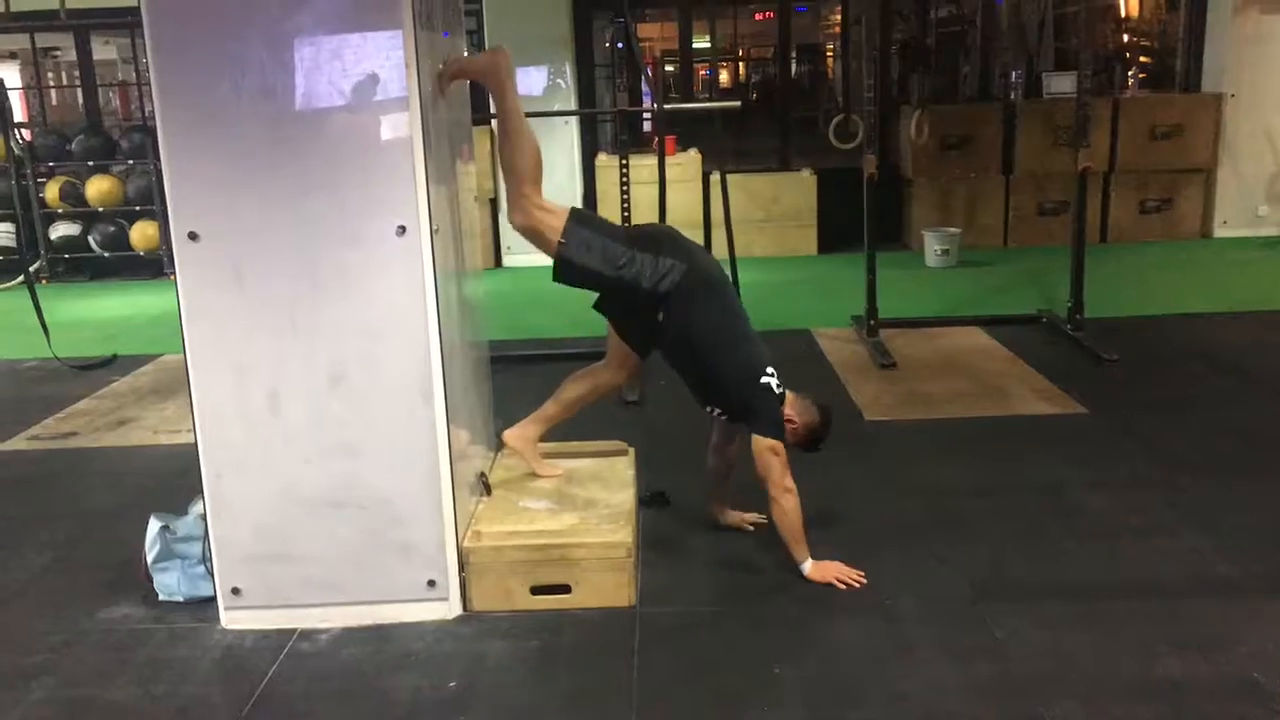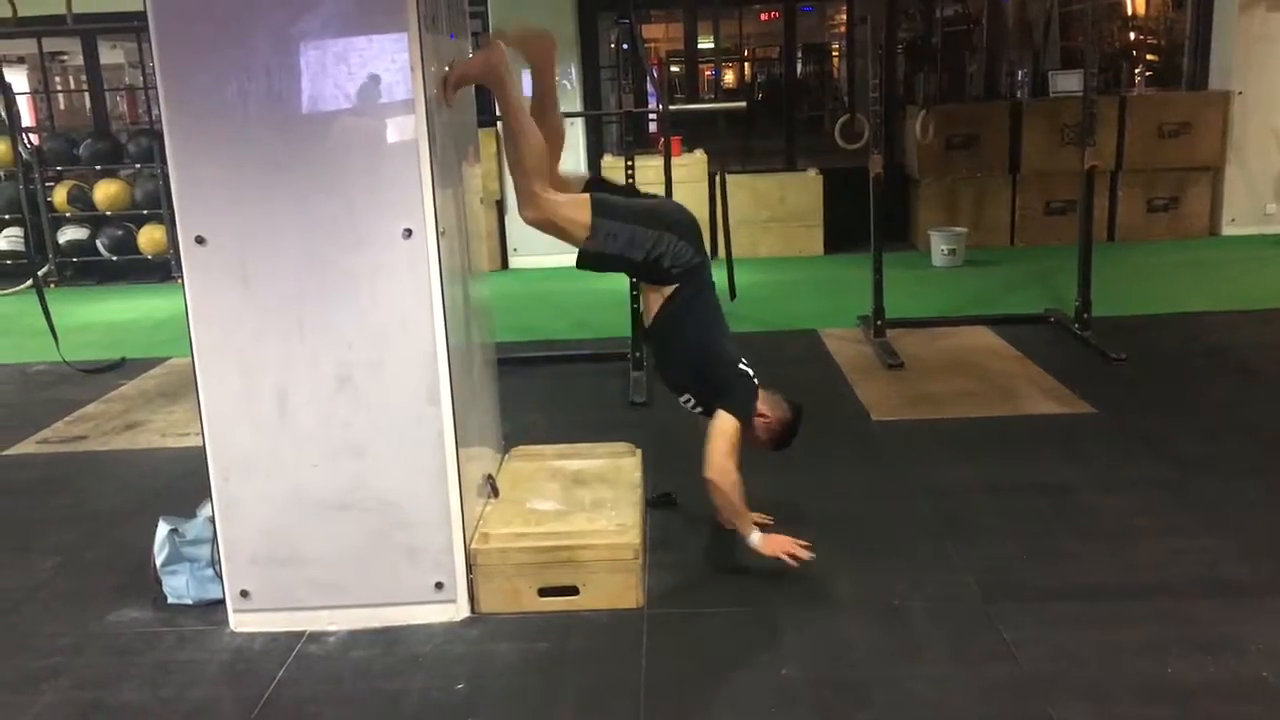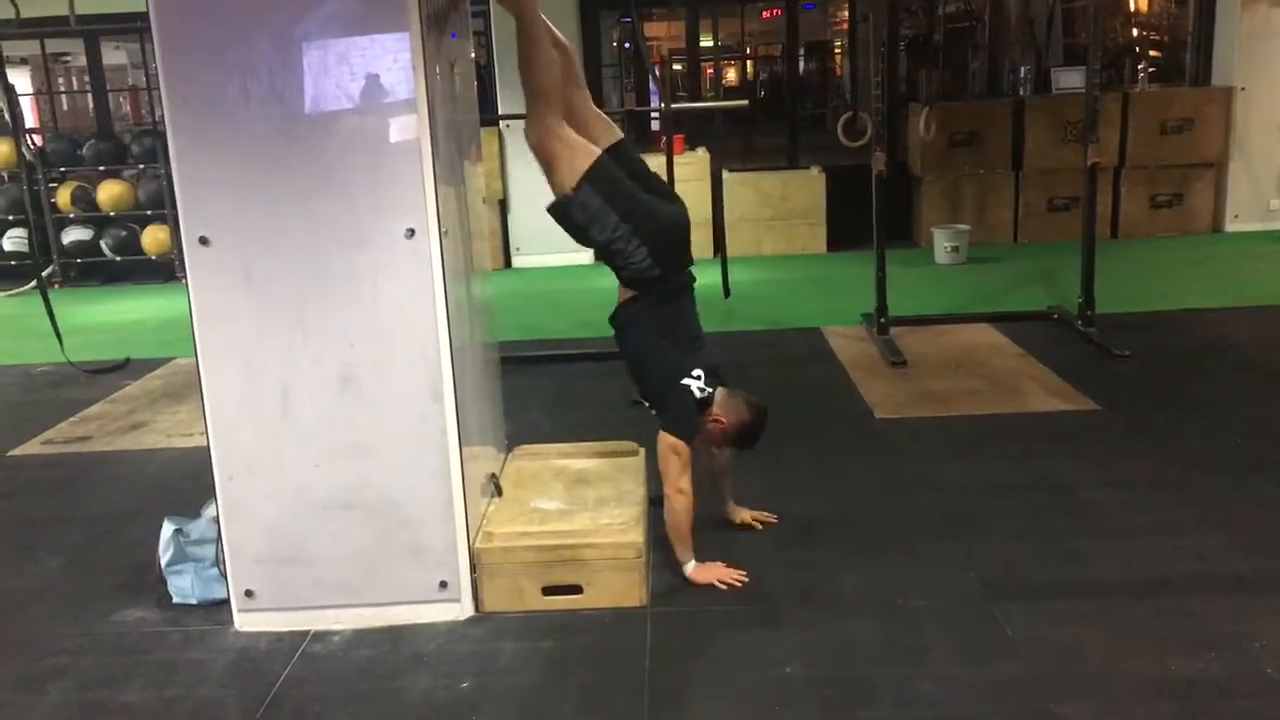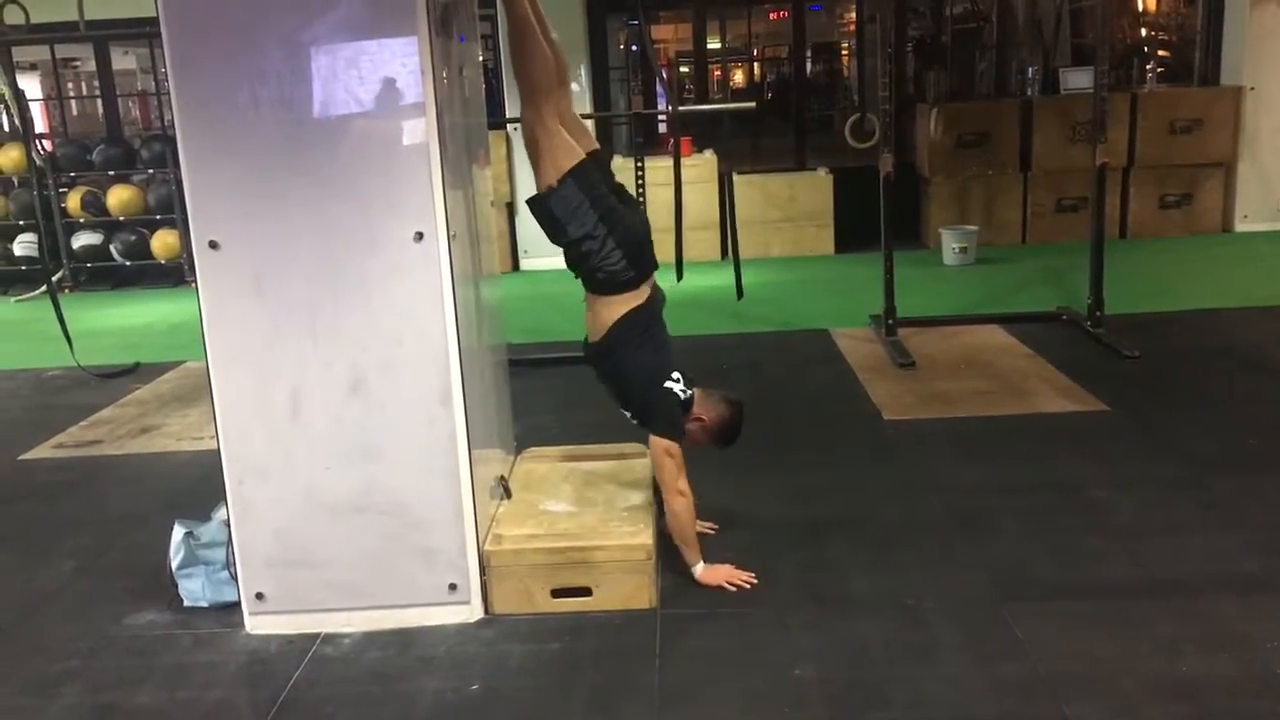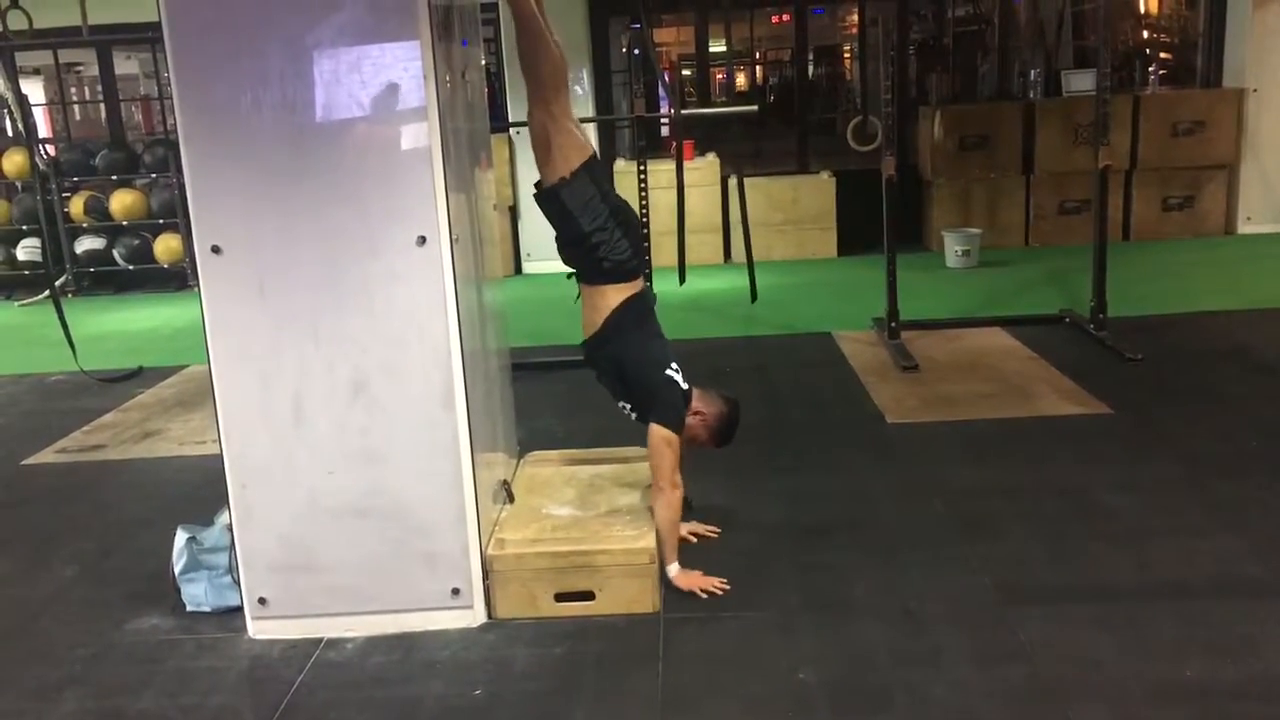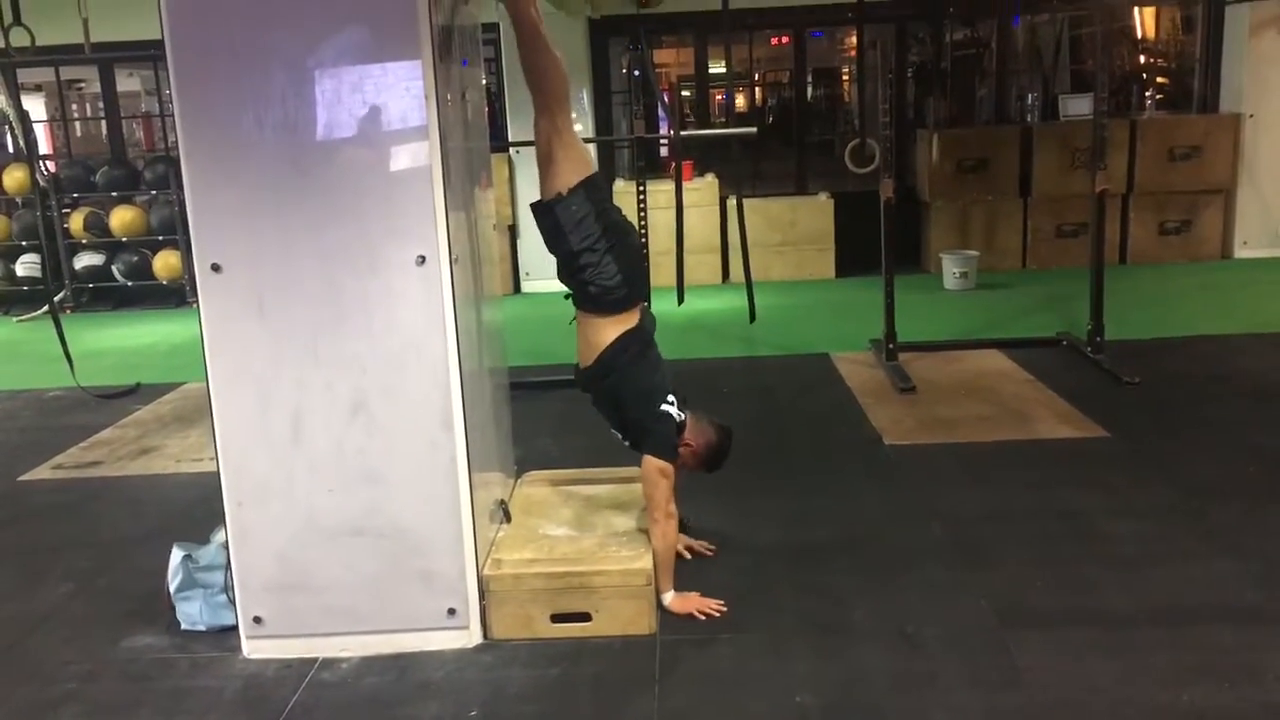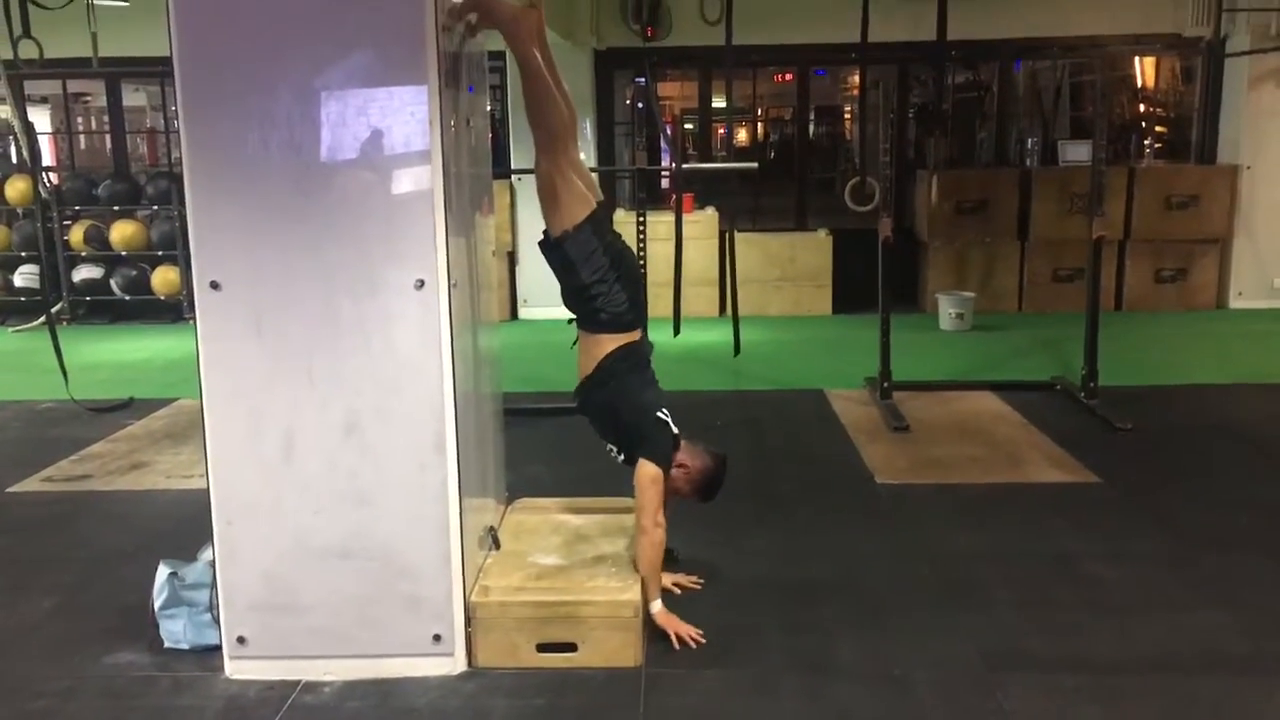
dt=0.5s
person 1, frame 1
left shoulder: (748, 396)
right shoulder: (763, 404)
left elbow: (723, 441)
right elbow: (781, 490)
left wrist: (721, 508)
right wrist: (808, 565)
left hip: (671, 274)
right hip: (665, 275)
left knee: (617, 369)
right knee: (528, 210)
left ankle: (529, 431)
right ankle: (498, 76)
person 1, frame 2
left shoulder: (724, 387)
right shoulder: (737, 395)
left elbow: (715, 471)
right elbow: (719, 473)
left wrist: (733, 513)
right wrist: (753, 535)
left hip: (665, 242)
right hip: (668, 252)
left knee: (545, 181)
right knee: (538, 203)
left ankle: (541, 63)
right ankle: (499, 73)
person 1, frame 3
left shoulder: (707, 387)
right shoulder: (686, 398)
left elbow: (716, 445)
right elbow: (677, 490)
left wrist: (732, 505)
right wrist: (691, 566)
left hip: (660, 228)
right hip: (650, 248)
left knee: (573, 102)
right knee: (549, 128)
person 1, frame 4
left shoulder: (671, 392)
right shoulder: (665, 399)
left elbow: (673, 487)
right elbow: (676, 489)
left wrist: (682, 519)
right wrist: (699, 566)
left hip: (621, 243)
right hip: (613, 256)
left knee: (555, 108)
right knee: (544, 117)
person 1, frame 5
left shoulder: (668, 392)
right shoulder: (669, 397)
left elbow: (665, 485)
right elbow: (667, 486)
left wrist: (672, 523)
right wrist: (673, 567)
left hip: (608, 253)
right hip: (607, 256)
left knee: (554, 109)
right knee: (549, 110)
person 1, frame 6
left shoulder: (662, 418)
right shoulder: (663, 428)
right elbow: (662, 513)
left wrist: (671, 540)
right wrist: (670, 595)
left hip: (611, 271)
right hip: (605, 275)
right knee: (555, 125)
person 1, frame 7
left shoulder: (657, 442)
right shoulder: (657, 443)
left elbow: (650, 525)
right elbow: (650, 525)
left wrist: (656, 573)
right wrist: (656, 606)
left hip: (610, 303)
right hip: (608, 303)
left knee: (562, 156)
right knee: (556, 157)
